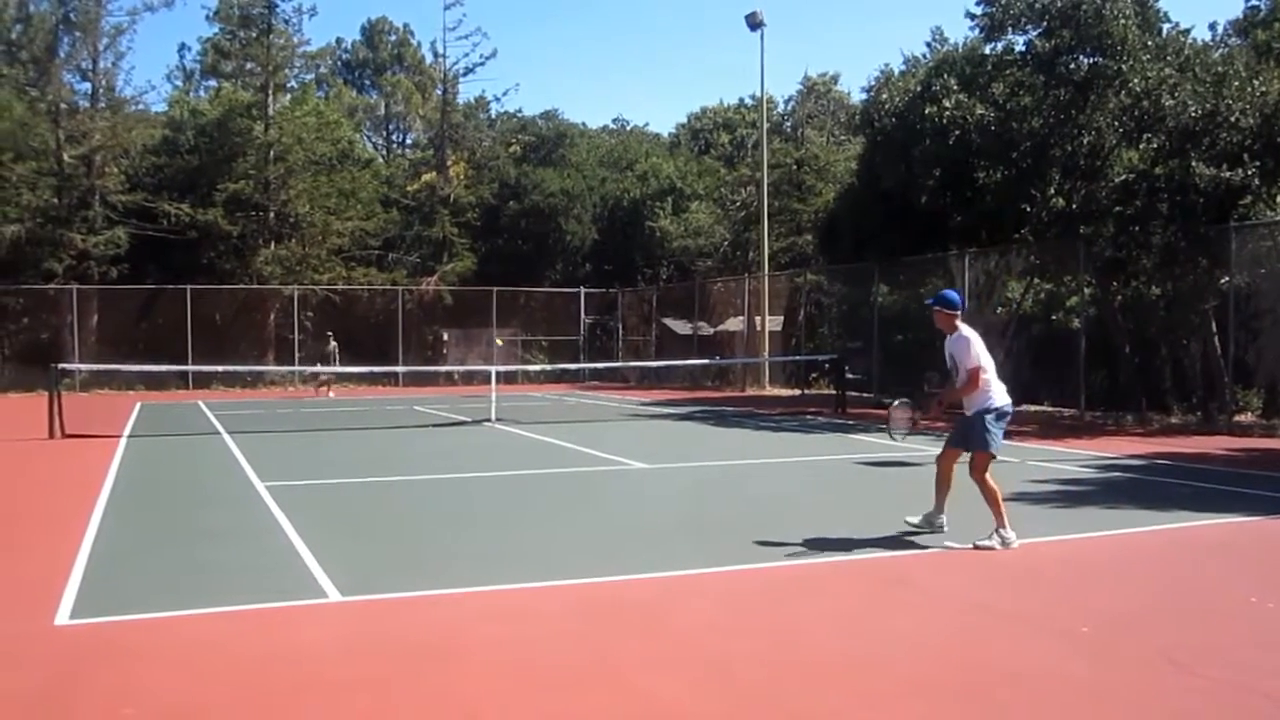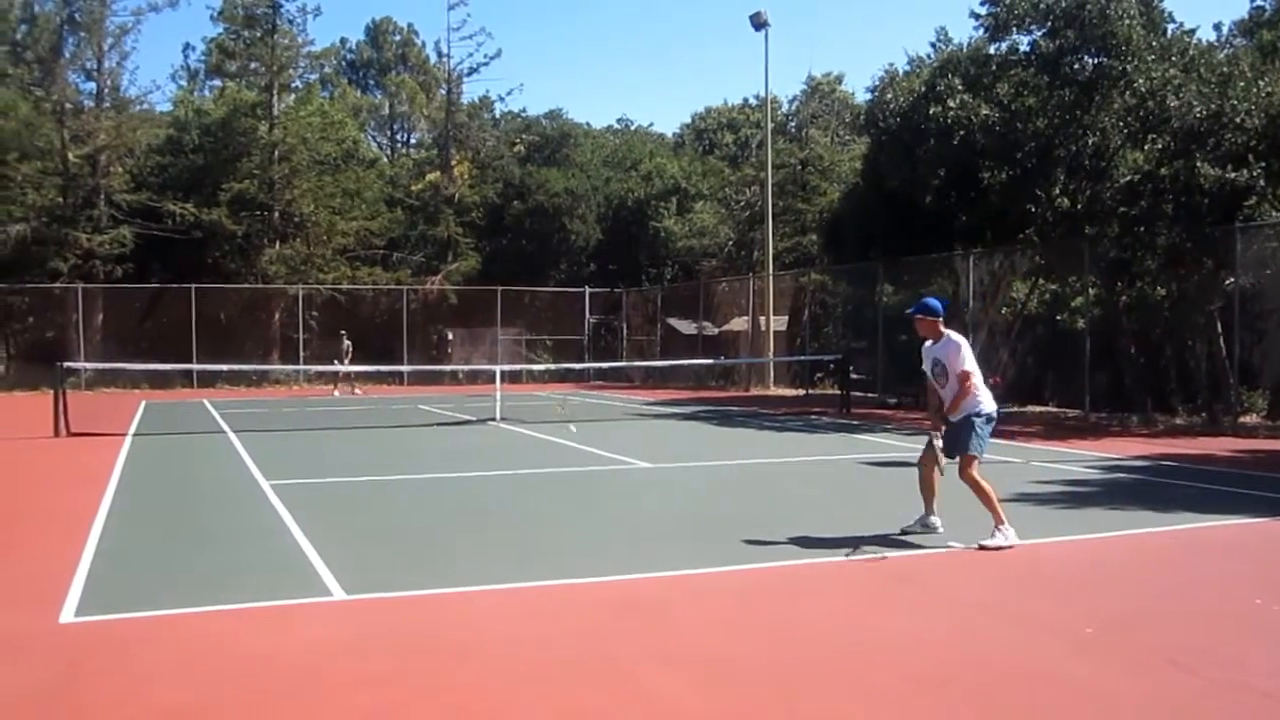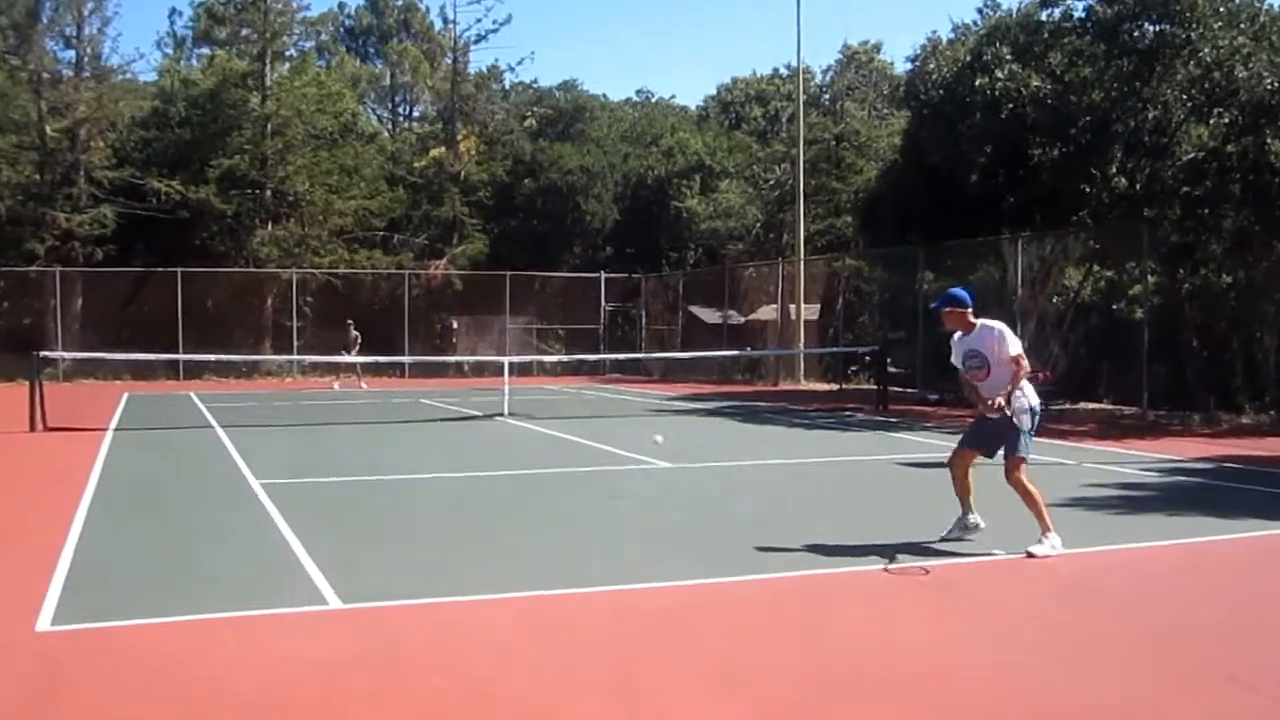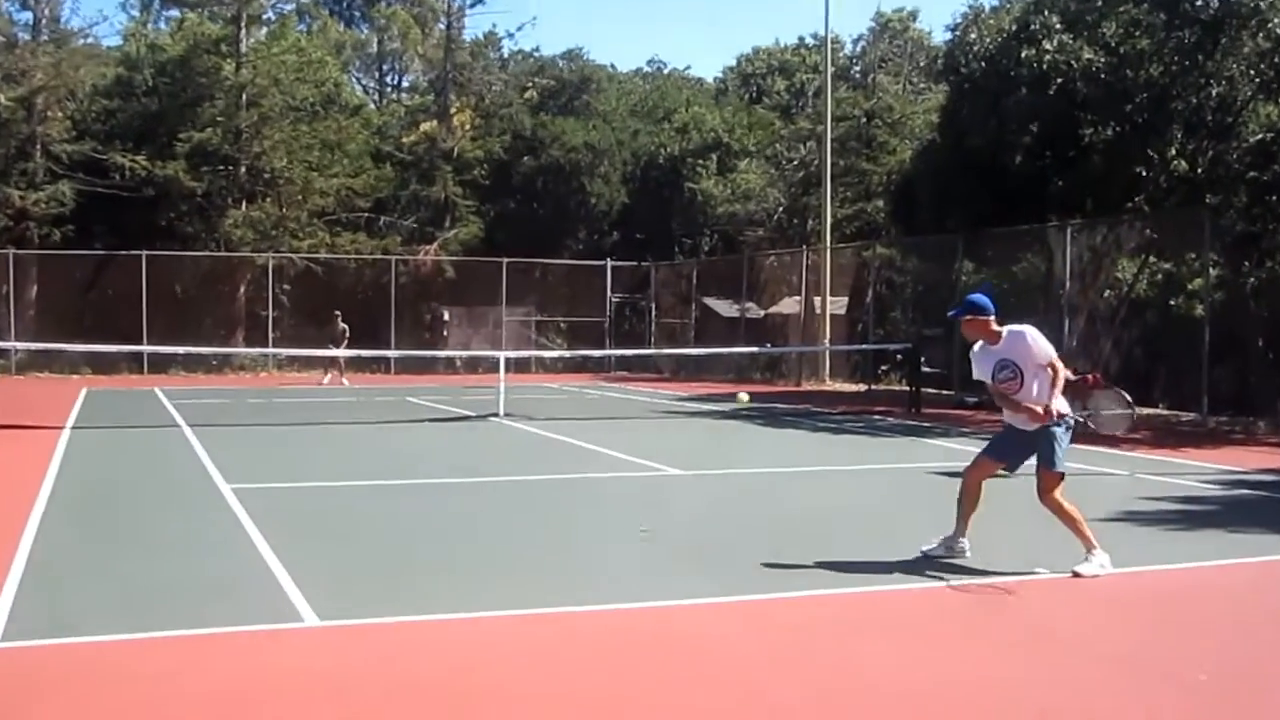
dt=0.2s
person 1, frame 1
left shoulder: (967, 338)
right shoulder: (951, 340)
left elbow: (974, 382)
left wrist: (943, 400)
right wrist: (944, 400)
left hip: (992, 408)
right hip: (975, 410)
left knee: (978, 470)
right knee: (944, 460)
left ankle: (1005, 533)
right ankle: (937, 516)
person 1, frame 2
left shoulder: (956, 343)
right shoulder: (928, 348)
left elbow: (967, 385)
right elbow: (932, 386)
left wrist: (942, 414)
right wrist: (935, 414)
left hip: (978, 413)
right hip: (955, 416)
left knee: (967, 471)
right knee: (925, 462)
left ankle: (1004, 529)
right ankle: (930, 518)
person 1, frame 3
left shoulder: (996, 330)
right shoulder: (957, 341)
left elbow: (1023, 365)
right elbow: (966, 381)
left wrist: (1007, 395)
right wrist: (983, 402)
left hip: (1020, 408)
right hip: (990, 412)
left knee: (1014, 475)
right knee: (957, 462)
left ankle: (1050, 536)
right ankle: (969, 518)
person 1, frame 4
left shoulder: (1024, 335)
right shoulder: (978, 354)
left elbow: (1058, 369)
right elbow: (998, 395)
left wrist: (1052, 402)
right wrist: (1026, 410)
left hip: (1052, 421)
right hip: (1017, 425)
left knee: (1049, 495)
right knee: (972, 475)
left ankle: (1097, 555)
right ankle: (958, 540)
